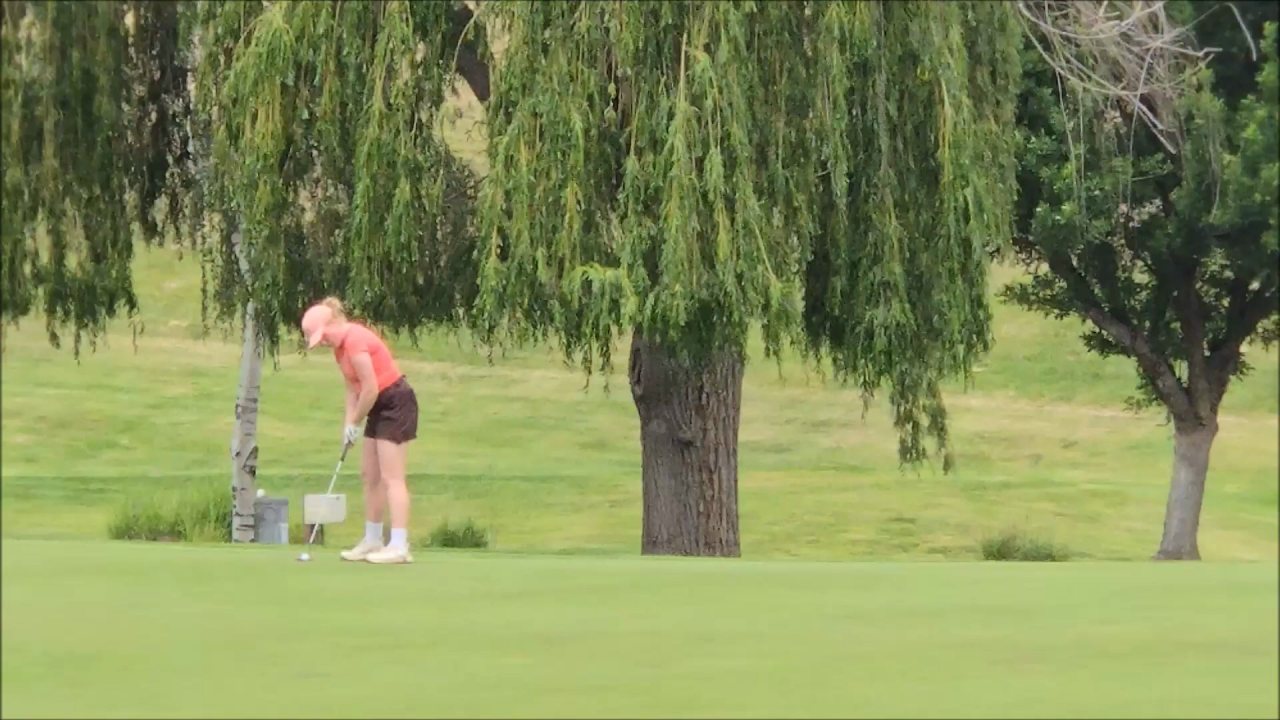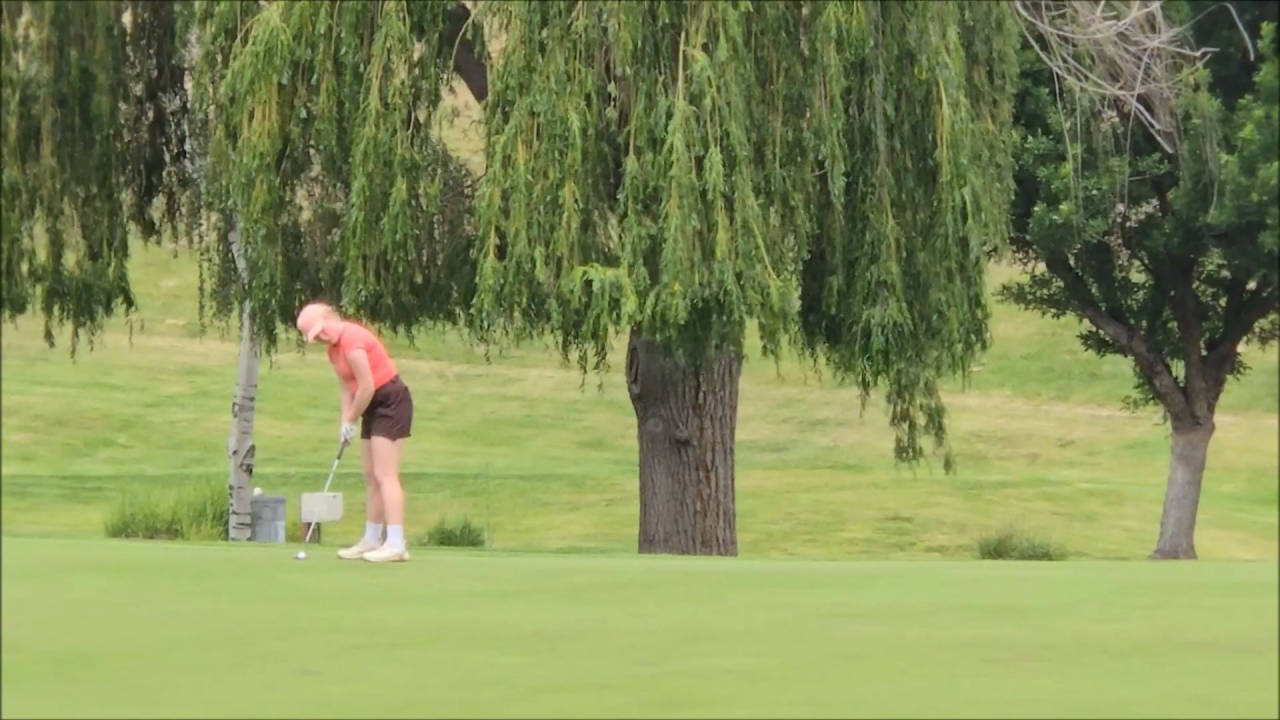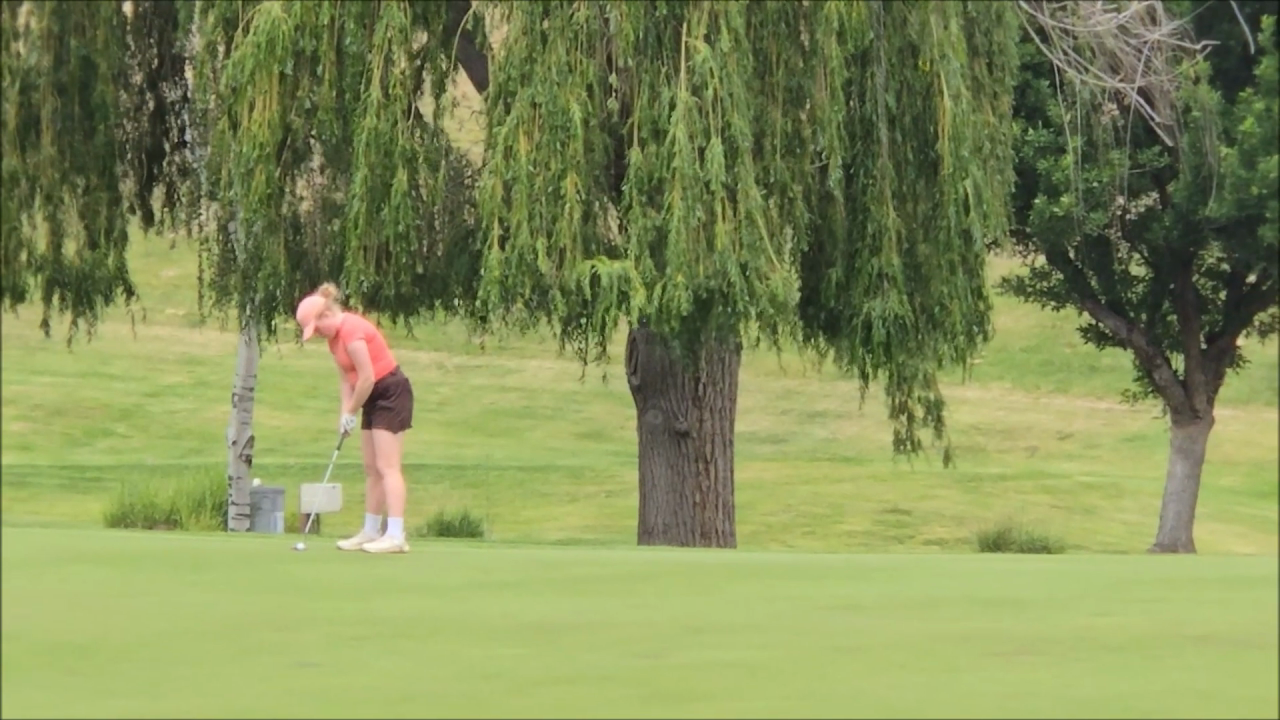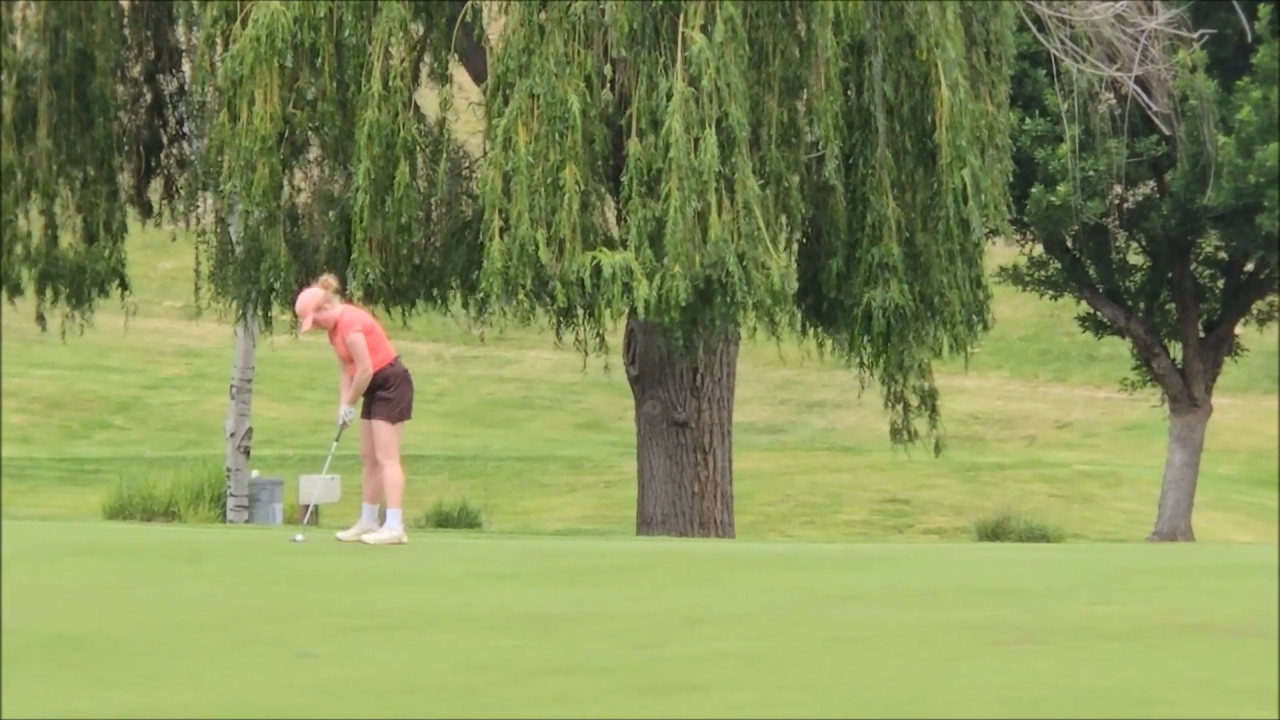
dt=0.4s
person 1, frame 1
left shoulder: (355, 341)
right shoulder: (341, 346)
left elbow: (370, 389)
right elbow: (352, 388)
left wrist: (354, 422)
right wrist: (349, 423)
left hip: (396, 405)
right hip: (380, 408)
left knee: (391, 477)
right knee: (370, 476)
left ankle: (399, 546)
right ankle: (373, 540)
person 1, frame 2
left shoulder: (351, 339)
right shoulder: (334, 348)
left elbow: (367, 387)
right elbow: (347, 387)
left wrist: (351, 420)
right wrist: (345, 422)
left hip: (390, 403)
right hip: (374, 407)
left knee: (385, 475)
right knee: (371, 477)
left ankle: (396, 544)
right ankle: (371, 540)
person 1, frame 3
left shoulder: (351, 330)
right shoulder: (335, 337)
left elbow: (367, 377)
right elbow: (346, 378)
left wrist: (351, 411)
right wrist: (345, 413)
left hip: (391, 394)
right hip: (374, 398)
left knee: (387, 467)
right knee: (371, 468)
left ankle: (396, 536)
right ankle: (371, 531)
person 1, frame 4
left shoulder: (349, 322)
right shoulder: (335, 328)
left elbow: (365, 370)
right elbow: (347, 369)
left wrist: (349, 403)
right wrist: (344, 405)
left hip: (391, 385)
right hip: (375, 389)
left knee: (386, 458)
right knee: (368, 458)
left ankle: (394, 527)
right ankle: (368, 522)
